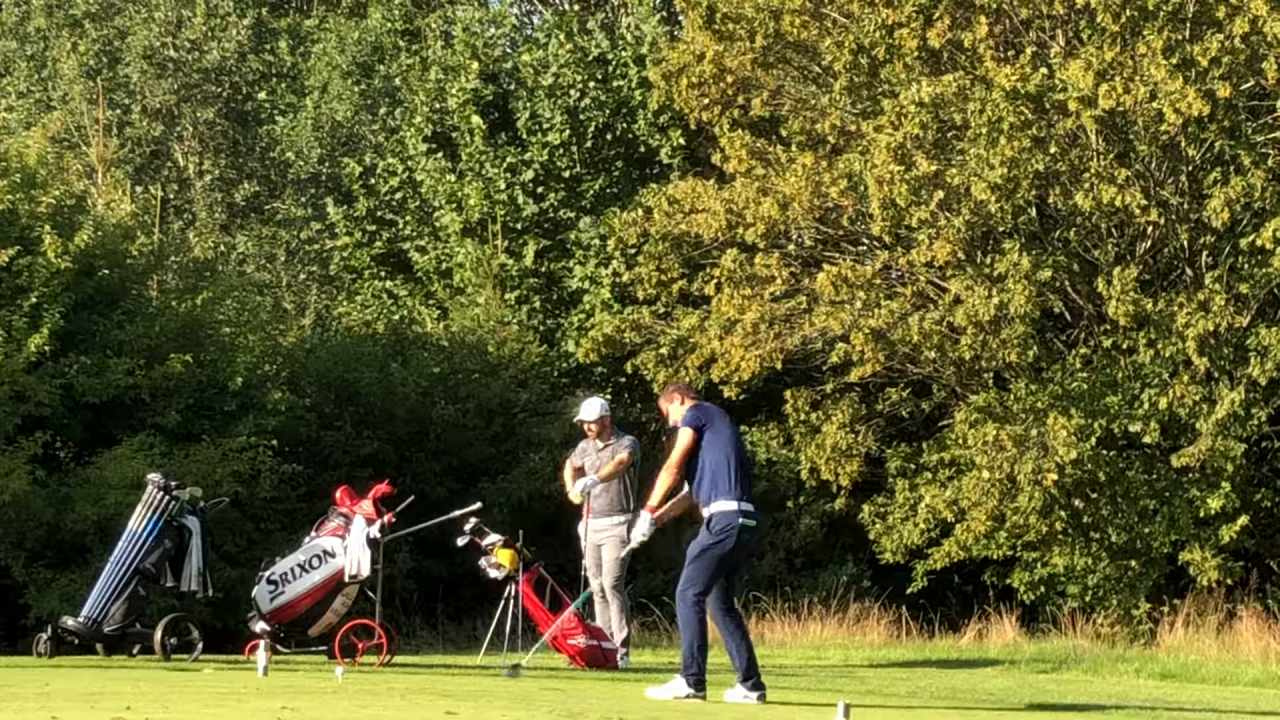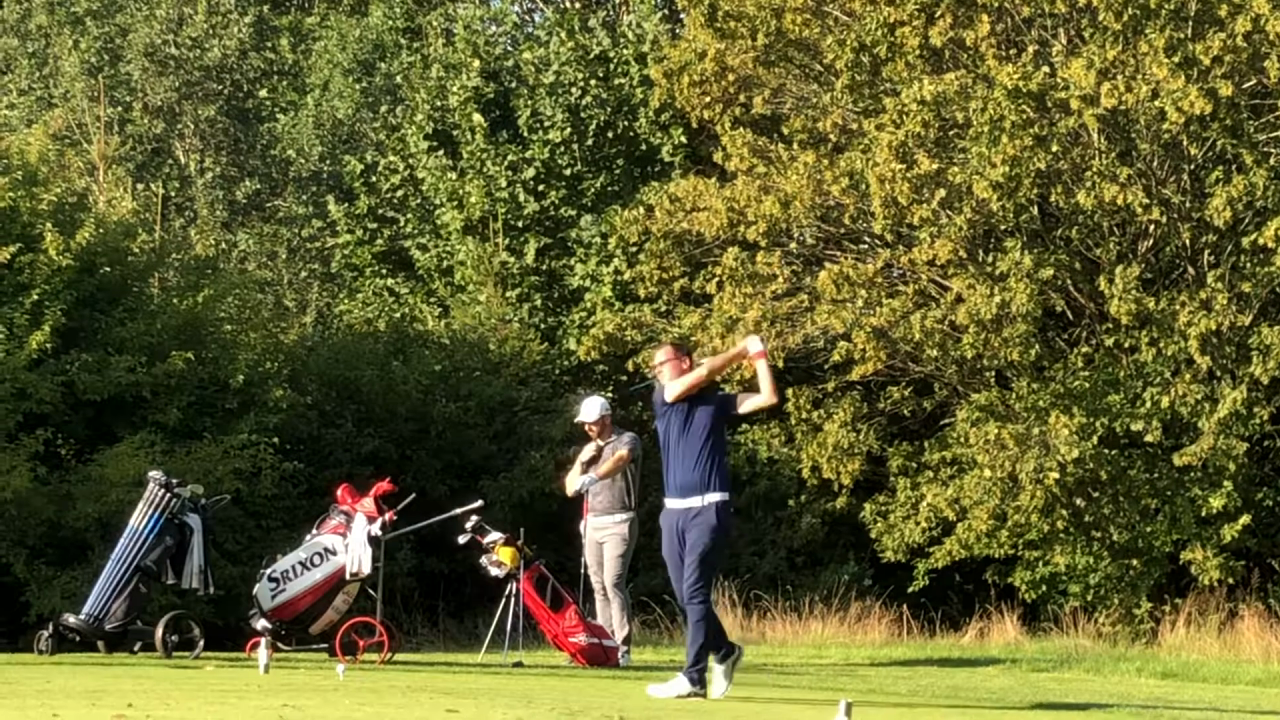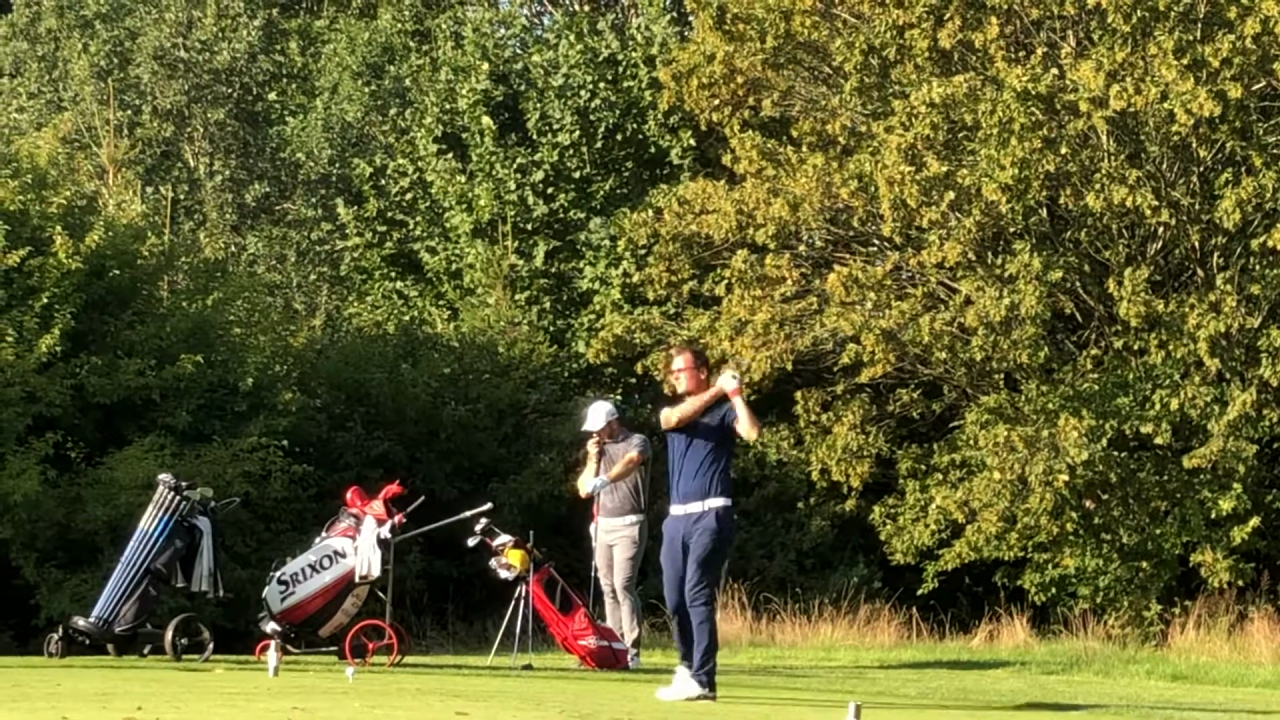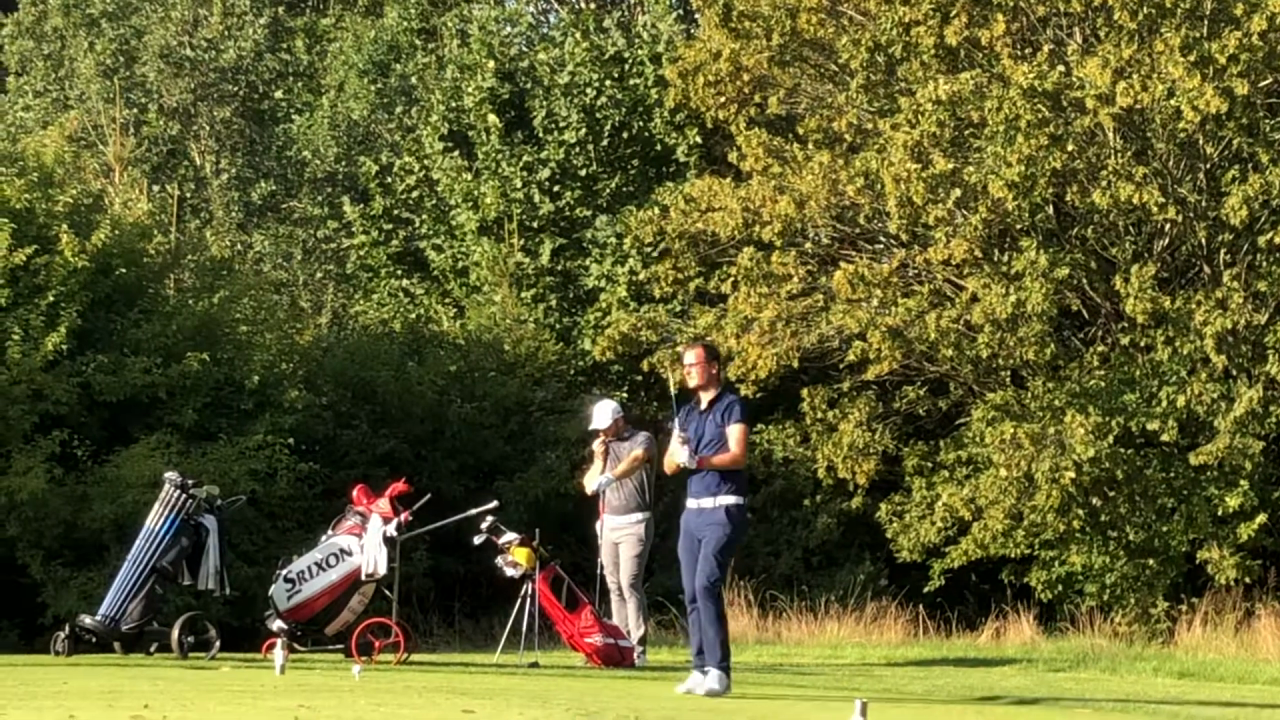
dt=0.4s
person 1, frame 1
left shoulder: (698, 413)
right shoulder: (713, 430)
left elbow: (673, 468)
right elbow: (694, 492)
left wrist: (648, 512)
right wrist: (659, 517)
left hip: (725, 519)
right hip: (741, 521)
left knee: (689, 595)
right knee: (720, 603)
left ankle: (691, 681)
right ankle: (750, 683)
person 1, frame 2
left shoulder: (719, 402)
right shoulder: (663, 398)
left elbow: (769, 397)
right elbow: (700, 376)
left wrist: (757, 355)
right wrist: (739, 350)
left hip: (710, 509)
right hip: (674, 511)
left knee: (696, 591)
right knee: (684, 593)
left ankle: (693, 677)
right ankle: (723, 651)
person 1, frame 3
left shoulder: (725, 412)
right shoulder: (670, 411)
left elbow: (753, 433)
right elbow: (673, 419)
left wrist: (734, 393)
right wrist: (717, 390)
left hip: (710, 514)
right hip: (677, 516)
left knee: (698, 594)
right knee: (674, 599)
left ankle: (701, 680)
right ankle: (690, 664)
person 1, frame 4
left shoulder: (731, 405)
right shoulder: (686, 413)
left elbow: (739, 457)
right elbow: (669, 467)
left wrist: (697, 460)
right wrist: (677, 452)
left hip: (724, 510)
right hip: (692, 511)
left knee: (706, 585)
right knee: (692, 594)
left ankle: (718, 670)
right ankle: (702, 669)
person 2, frame 1
left shoulder: (626, 443)
right shoulder: (584, 447)
left elbow: (619, 464)
right elbow: (570, 465)
left wrist: (593, 480)
right wrist: (572, 489)
left hip: (617, 525)
right hip: (591, 525)
left knee: (612, 585)
right knee: (597, 588)
left ankle: (621, 651)
person 2, frame 2
left shoulder: (627, 440)
right shoulder: (589, 449)
left elbow: (618, 461)
right elbow: (570, 490)
left wrist: (593, 477)
right wrist: (581, 461)
left hip: (619, 523)
right hip: (593, 524)
left knee: (614, 583)
right knee: (599, 586)
left ankle: (623, 649)
person 2, frame 3
left shoulder: (637, 442)
right shoulder: (598, 449)
left elbow: (630, 463)
right elbow: (583, 490)
left wrist: (604, 480)
right wrist: (593, 459)
left hip: (629, 525)
right hip: (602, 526)
left knee: (623, 586)
right knee: (608, 589)
left ankle: (632, 652)
person 2, frame 4
left shoulder: (642, 439)
right shoulder: (602, 447)
left elbow: (635, 461)
right elbow: (589, 487)
left wrist: (610, 478)
right wrist: (599, 458)
left hip: (635, 523)
right hip: (608, 524)
left knee: (630, 584)
right knee: (615, 587)
left ankle: (638, 650)
